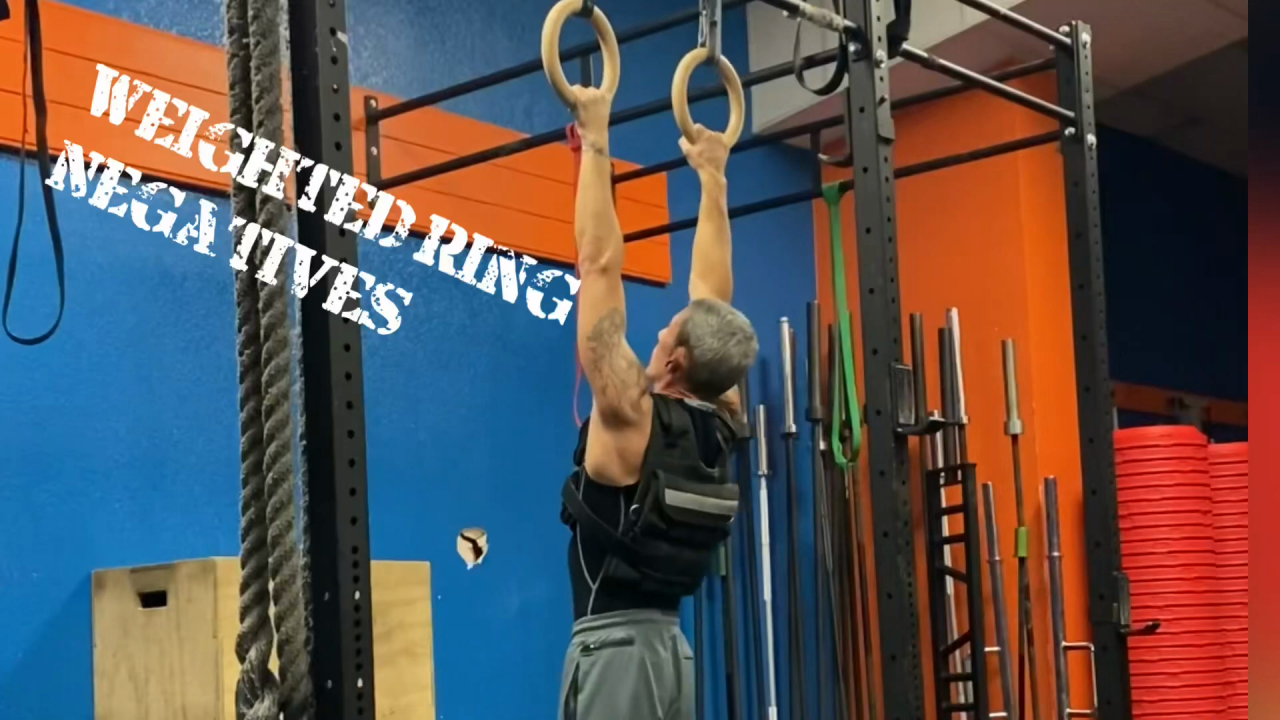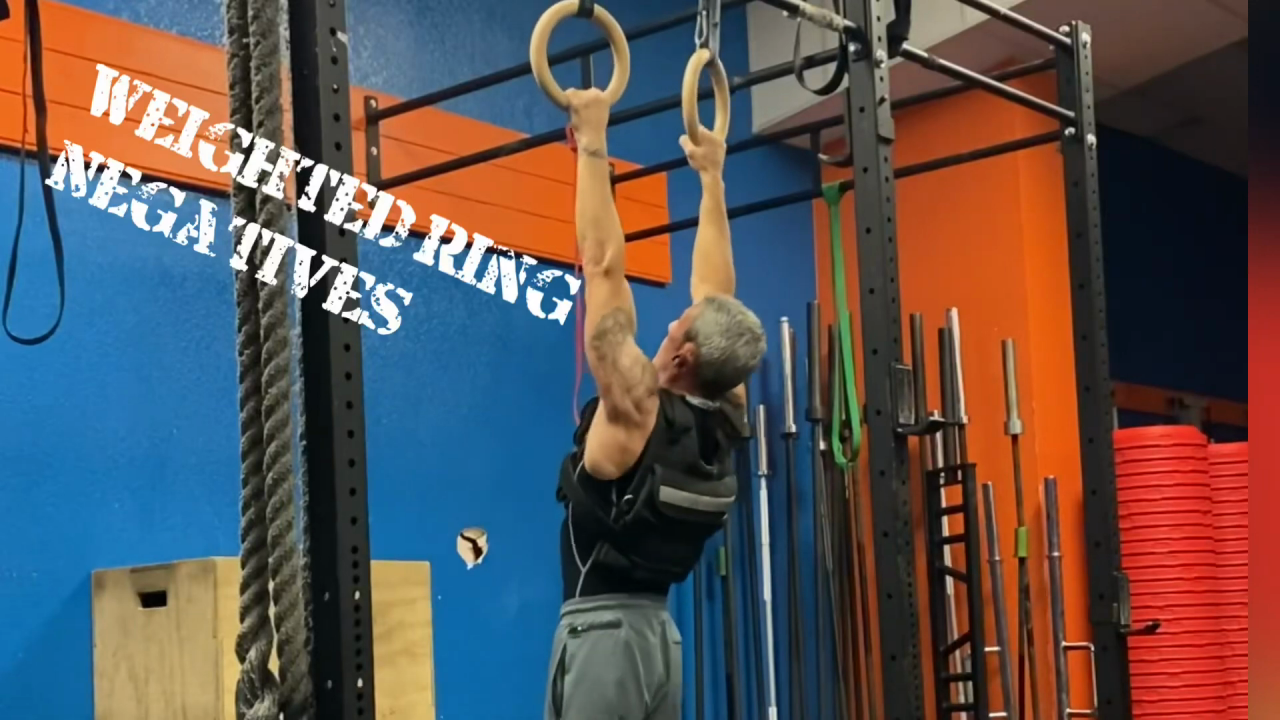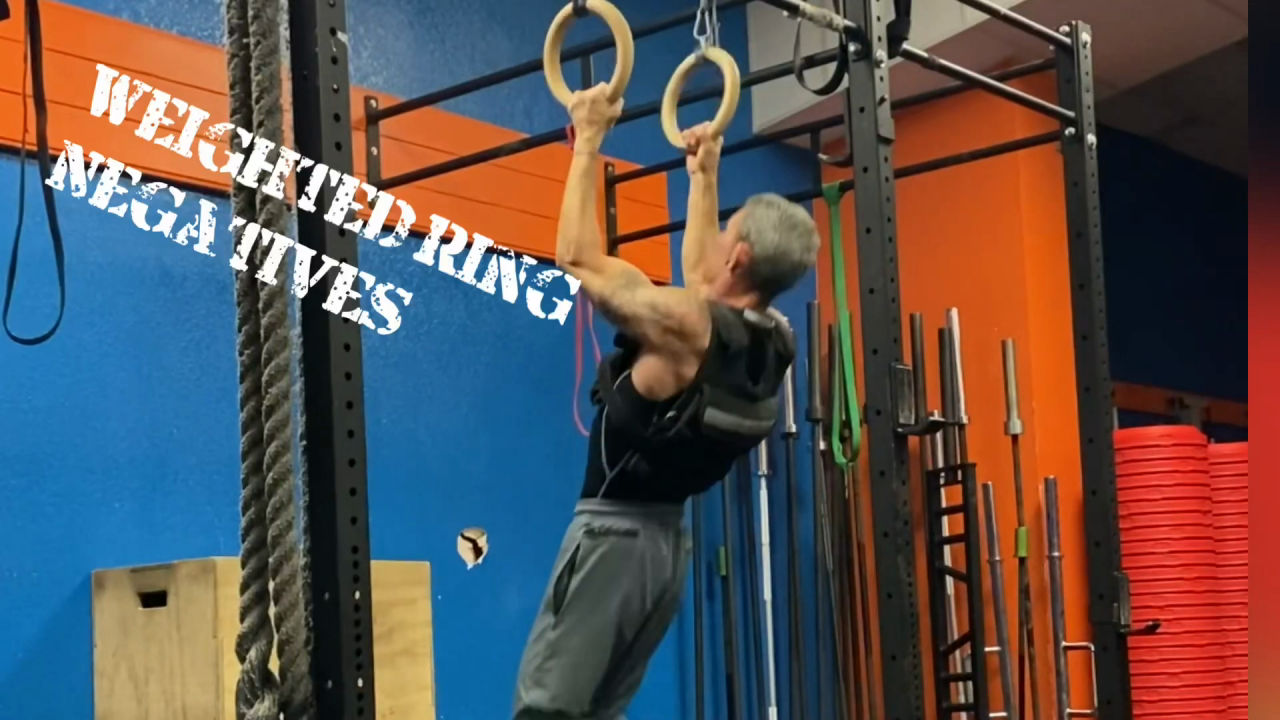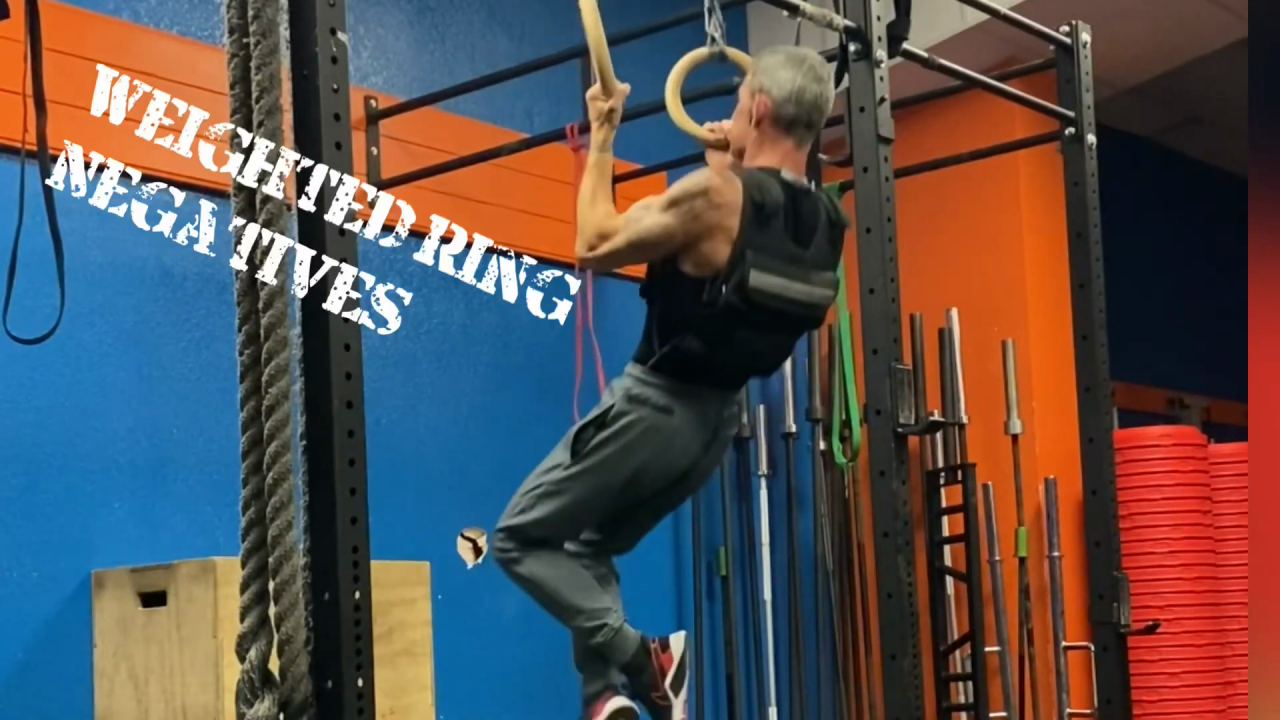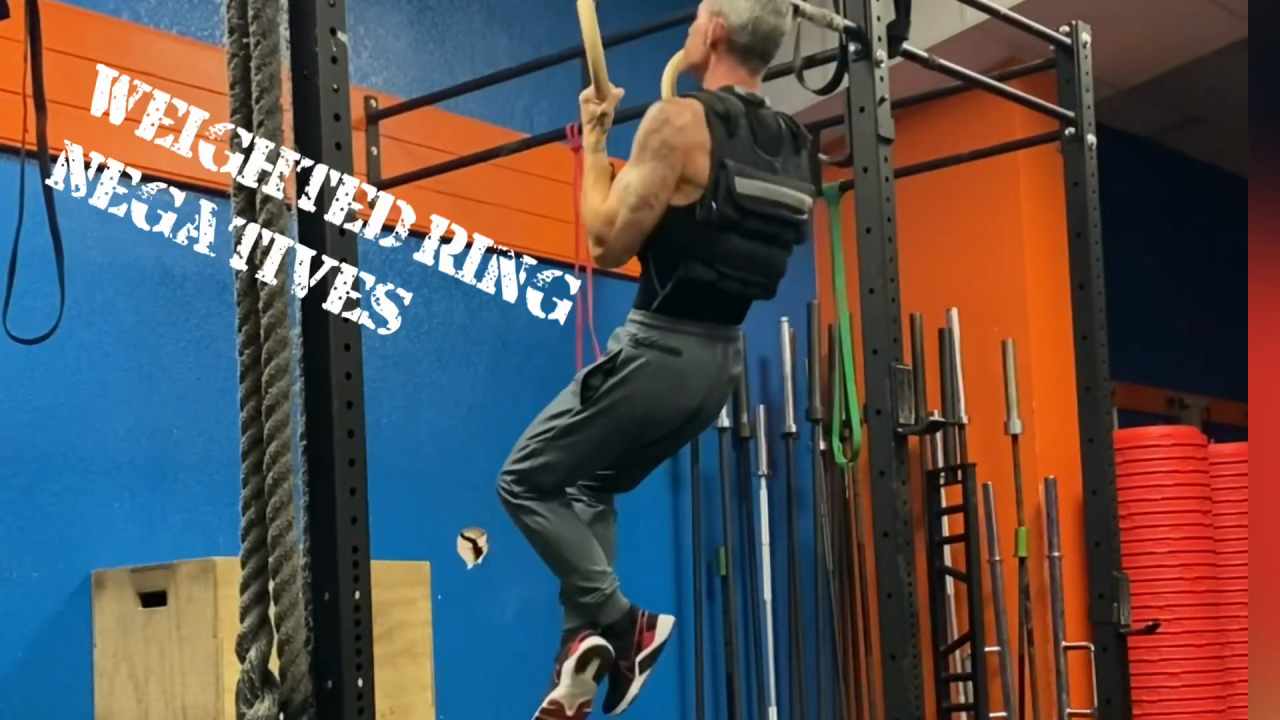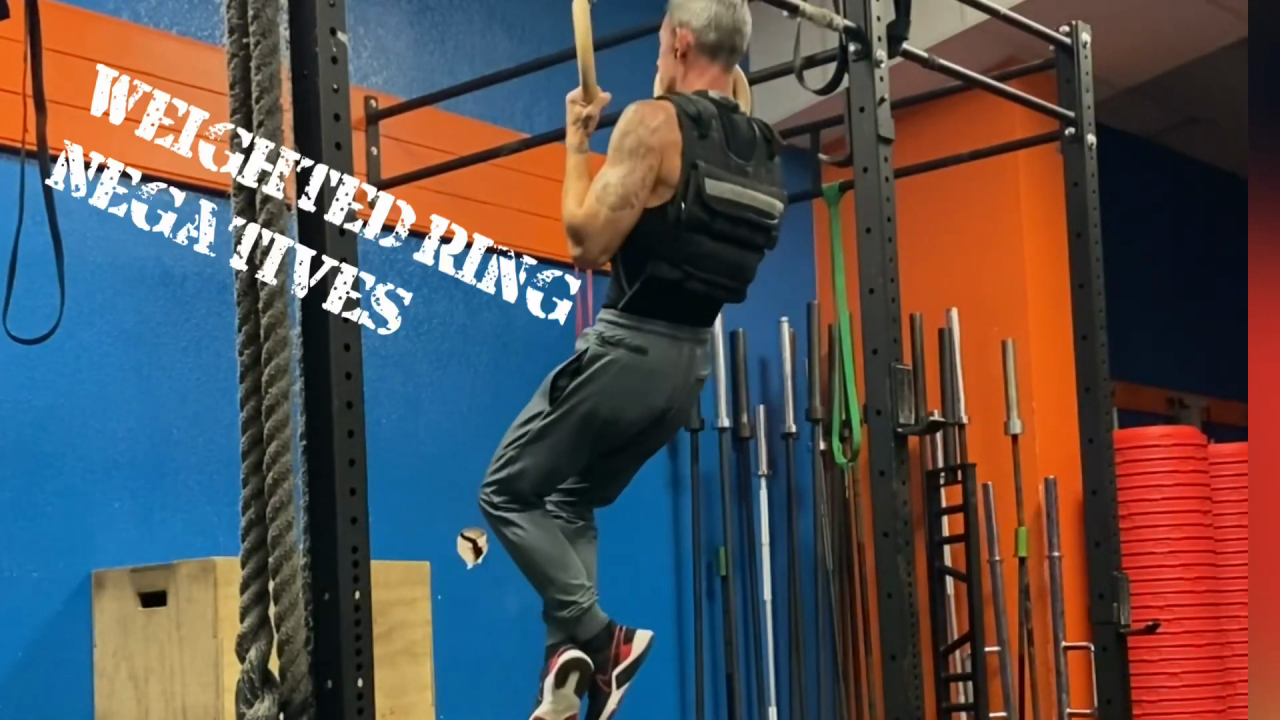
dt=0.4s
person 1, frame 1
left shoulder: (631, 418)
right shoulder: (720, 424)
left elbow: (600, 264)
right elbow: (714, 297)
left wrist: (595, 141)
right wrist: (711, 176)
left hip: (613, 648)
right hip: (668, 648)
person 1, frame 2
left shoulder: (637, 411)
right shoulder: (727, 419)
left elbow: (604, 267)
right elbow: (717, 295)
left wrist: (592, 142)
right wrist: (711, 177)
left hip: (600, 634)
right hip: (658, 636)
person 1, frame 3
left shoulder: (687, 326)
right shoulder: (775, 342)
left elbow: (576, 257)
right elbow: (710, 283)
left wrist: (588, 140)
right wrist: (702, 180)
left hip: (612, 542)
right hip: (667, 543)
person 1, frame 4
left shoulder: (715, 195)
right shoulder: (826, 225)
left elbow: (595, 245)
left wrist: (600, 141)
left hip: (652, 407)
right hip: (713, 420)
left knee: (522, 536)
right knee: (590, 548)
left ankle: (635, 660)
person 1, frame 5
left shoulder: (679, 119)
right shoulder: (789, 145)
left elbow: (607, 244)
left wrist: (593, 142)
left hip: (660, 351)
right hip: (719, 358)
left knee: (527, 482)
right knee: (590, 486)
left ankle: (620, 625)
right ankle: (586, 641)
person 1, frame 6
left shoulder: (655, 121)
right shoulder: (760, 151)
left elbow: (587, 243)
left wrist: (577, 142)
left hip: (627, 350)
right hip: (687, 361)
left knee: (508, 494)
right knee: (572, 502)
left ankle: (598, 638)
right ankle: (569, 653)
